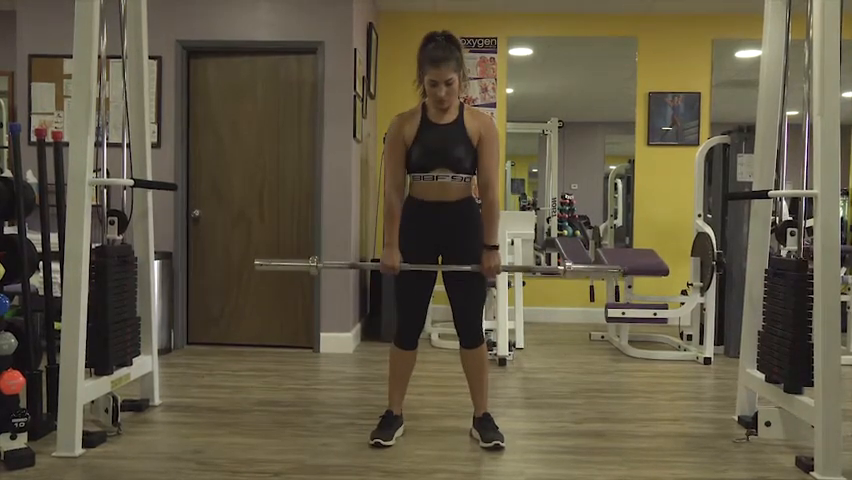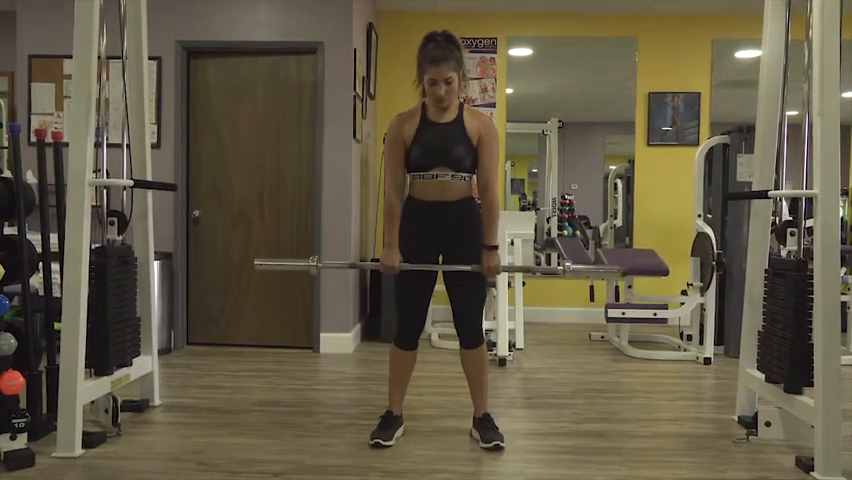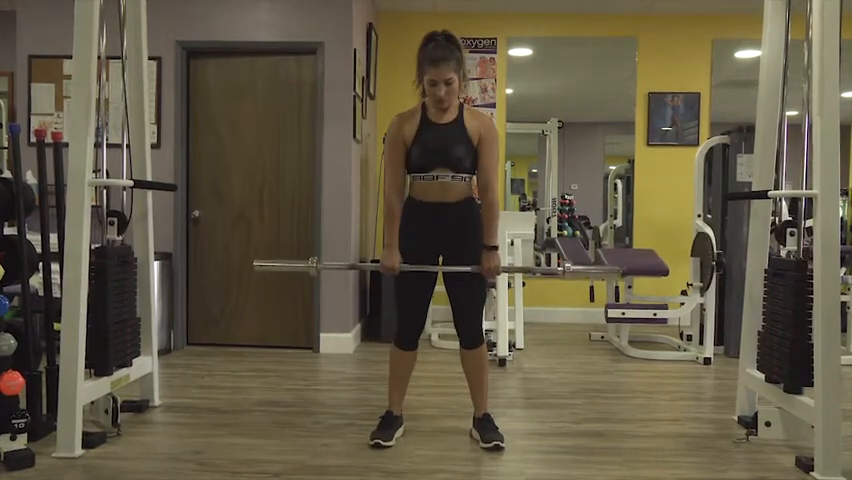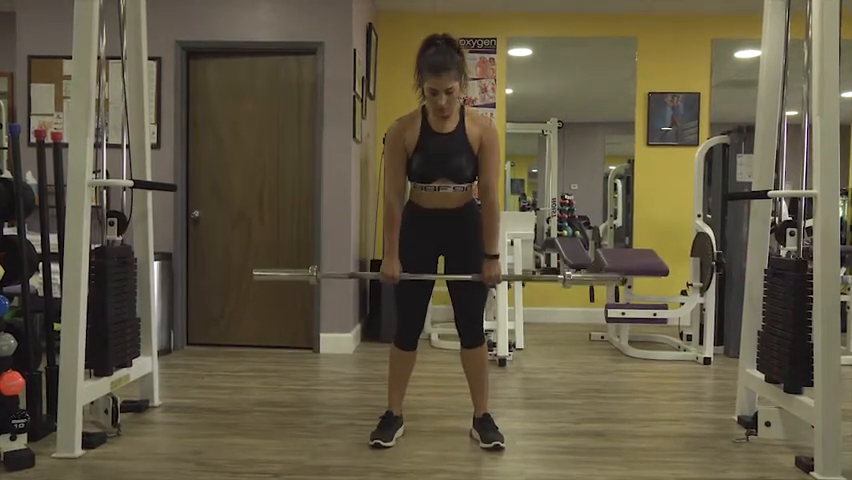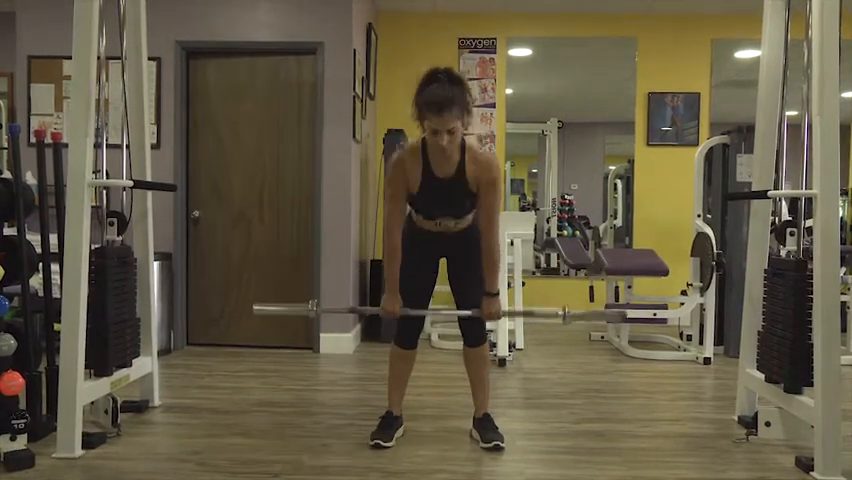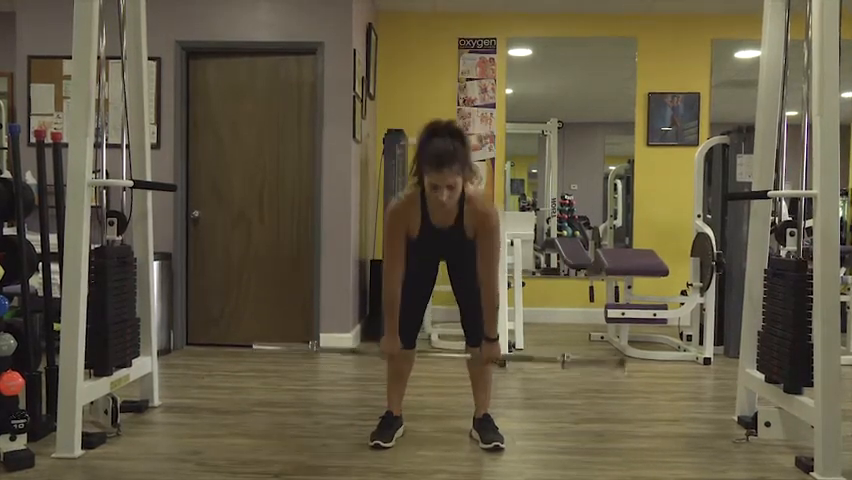
dt=0.2s
person 1, frame 1
left shoulder: (480, 124)
right shoulder: (403, 125)
left elbow: (489, 189)
right elbow: (393, 189)
left wrist: (491, 246)
right wrist: (390, 245)
left hip: (463, 224)
right hip: (416, 224)
left knee: (470, 326)
right knee: (408, 325)
left ankle: (482, 416)
right ankle: (393, 414)
person 1, frame 2
left shoulder: (480, 124)
right shoulder: (403, 124)
left elbow: (489, 189)
right elbow: (393, 189)
left wrist: (491, 246)
right wrist: (390, 245)
left hip: (464, 224)
right hip: (416, 224)
left knee: (470, 327)
right knee: (408, 325)
left ankle: (482, 417)
right ankle: (393, 414)
person 1, frame 3
left shoulder: (480, 124)
right shoulder: (403, 124)
left elbow: (489, 189)
right elbow: (392, 189)
left wrist: (491, 246)
right wrist: (390, 245)
left hip: (464, 225)
right hip: (416, 225)
left knee: (470, 328)
right knee: (408, 326)
left ankle: (482, 417)
right ankle: (393, 415)
person 1, frame 4
left shoulder: (481, 129)
right shoulder: (403, 129)
left elbow: (490, 196)
right elbow: (392, 196)
left wrist: (491, 255)
right wrist: (390, 254)
left hip: (465, 227)
right hip: (417, 228)
left knee: (471, 328)
right knee: (407, 326)
left ankle: (482, 417)
right ankle: (393, 415)
person 1, frame 5
left shoulder: (484, 164)
right shoulder: (402, 163)
left elbow: (489, 232)
right elbow: (393, 230)
left wrist: (491, 292)
right wrist: (391, 290)
left hip: (466, 242)
right hip: (418, 242)
left knee: (474, 328)
right knee: (407, 328)
left ankle: (482, 417)
right ankle: (393, 415)
person 1, frame 6
left shoulder: (483, 211)
right shoulder: (400, 210)
left elbow: (488, 280)
right elbow: (393, 278)
left wrist: (491, 338)
right wrist: (390, 333)
left hip: (465, 256)
right hip: (419, 256)
left knee: (475, 333)
right knee: (406, 332)
left ankle: (482, 417)
right ankle: (393, 415)
